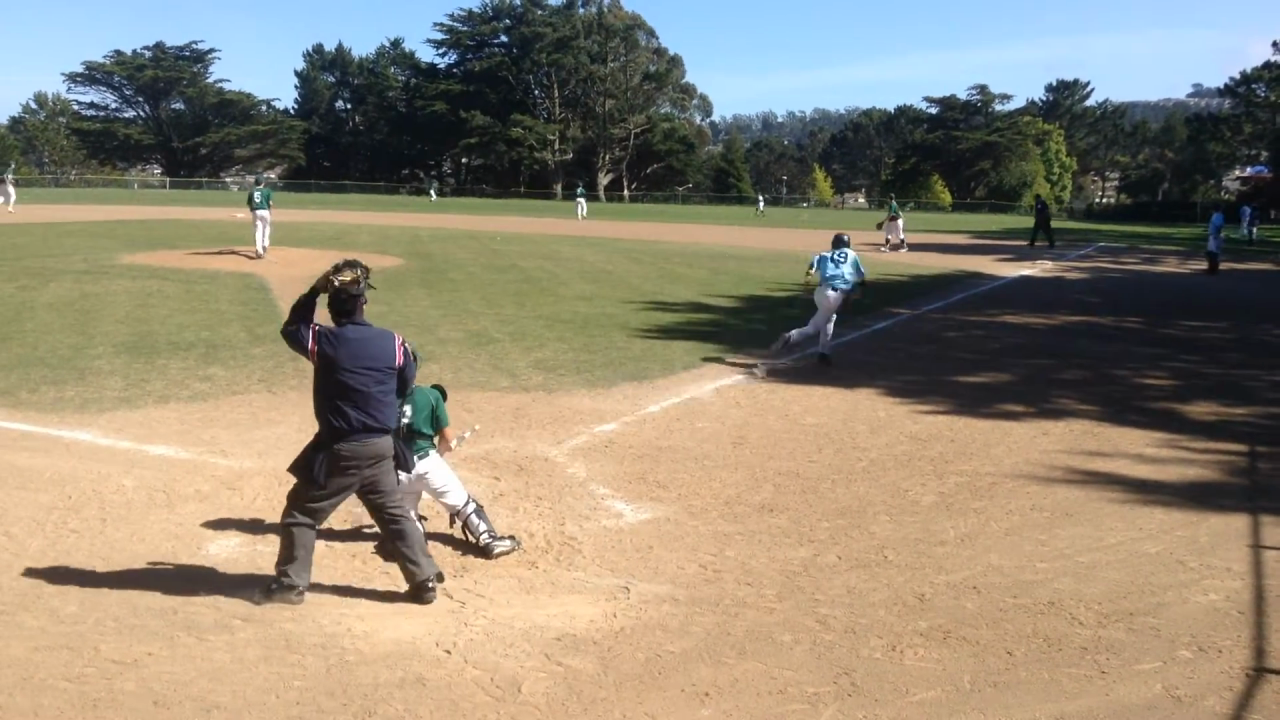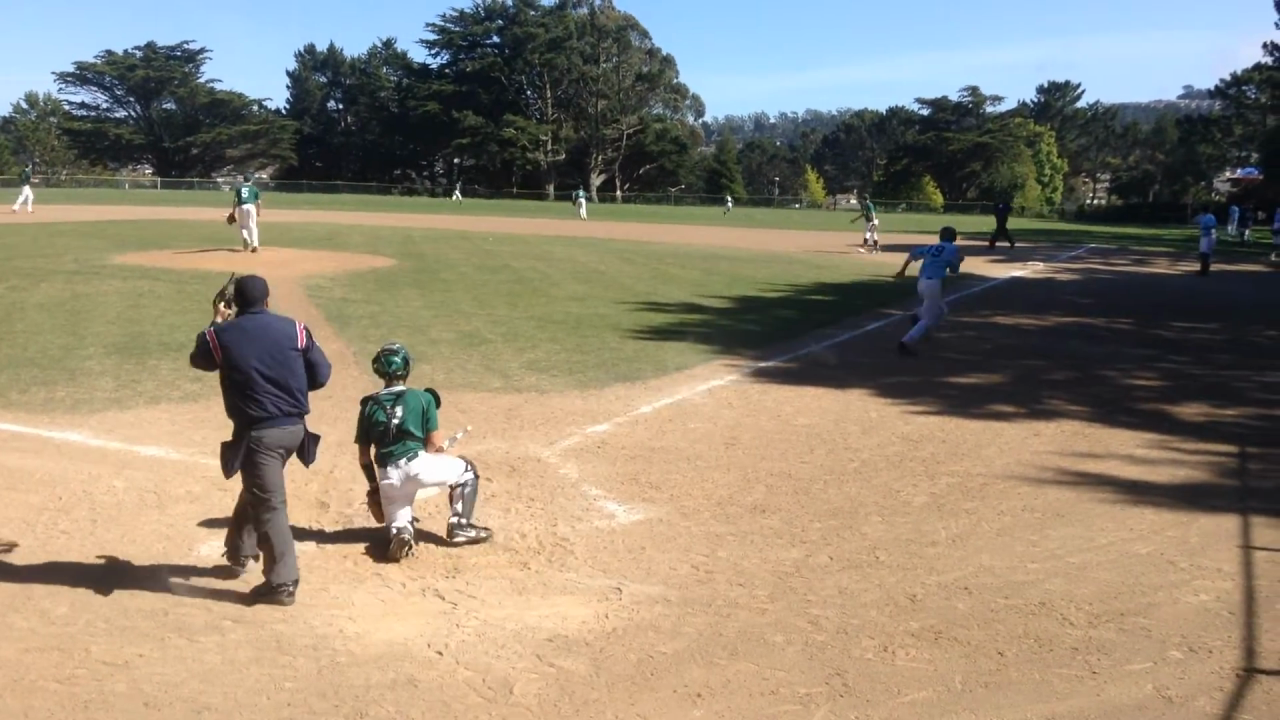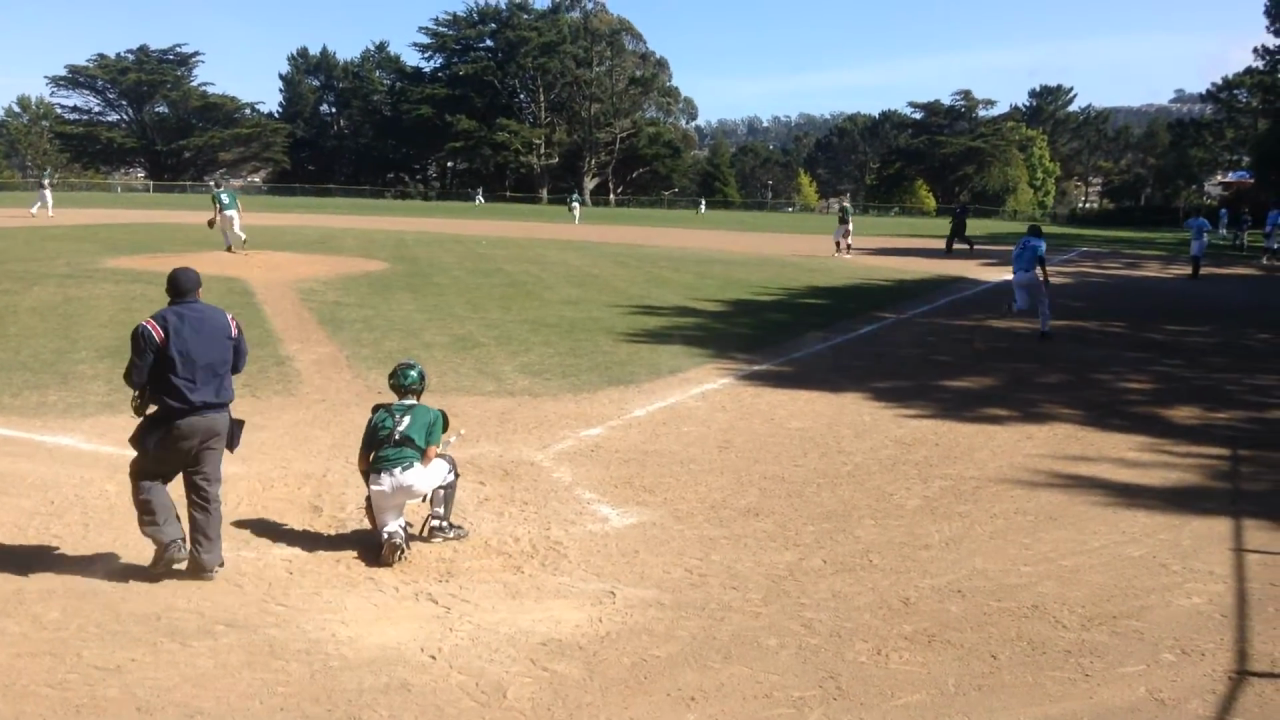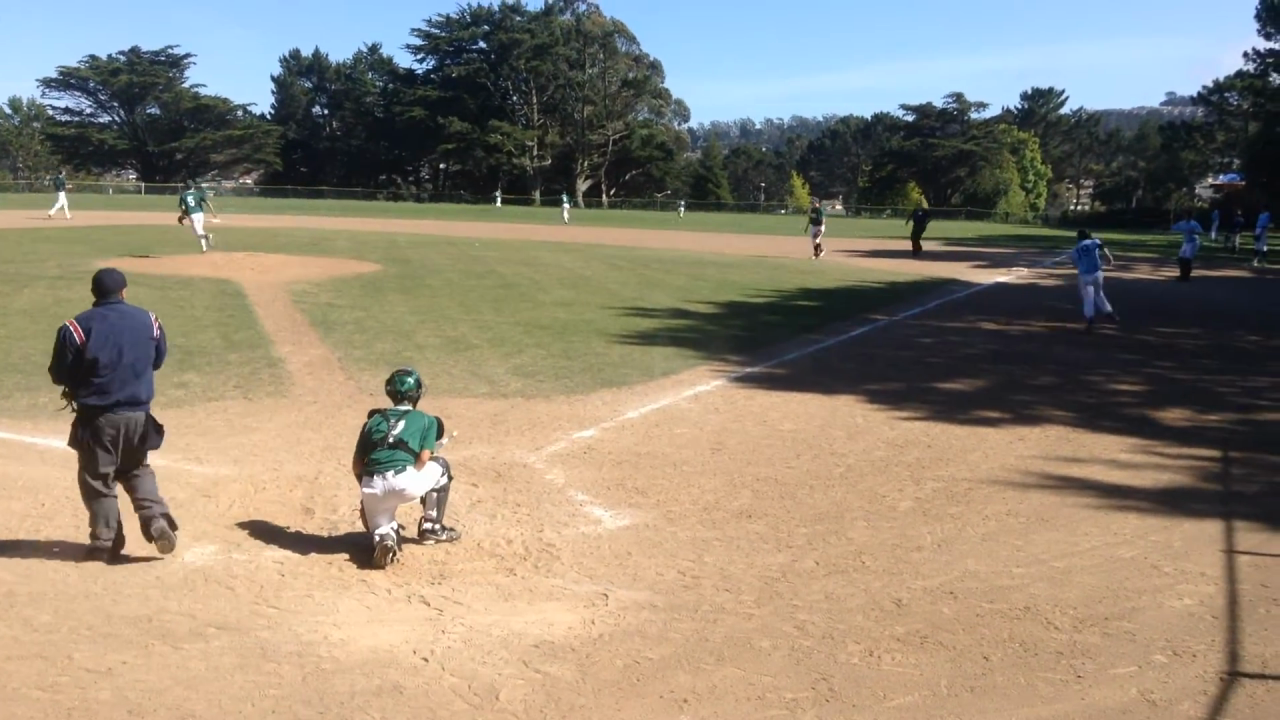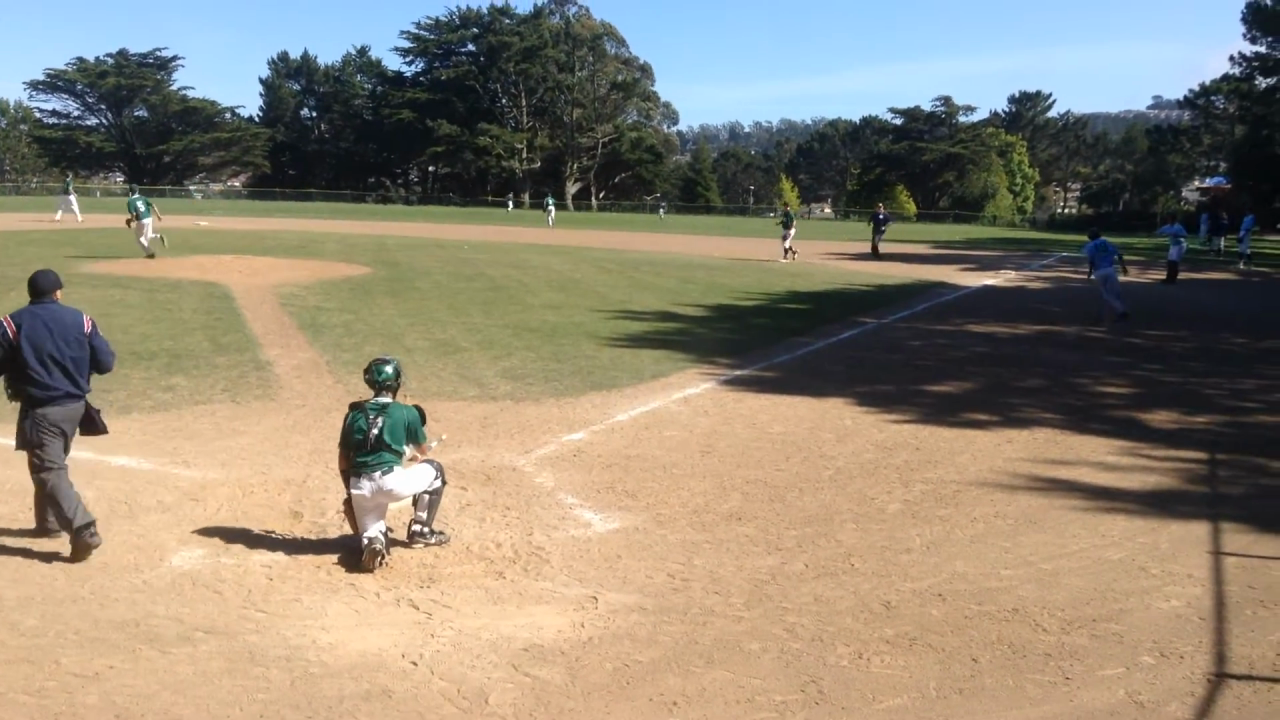
dt=0.4s
person 1, frame 1
left shoulder: (322, 340)
right shoulder: (393, 343)
left elbow: (291, 329)
right elbow: (406, 387)
left wrist: (315, 291)
left hip: (338, 448)
right hip: (379, 446)
left knee: (302, 513)
right knee: (395, 513)
left ankle: (290, 582)
right ankle: (425, 582)
person 1, frame 2
left shoulder: (220, 336)
right shoulder: (295, 330)
left elbow: (199, 359)
right elbow: (321, 375)
left hip: (257, 433)
right hip: (293, 428)
left knee: (268, 506)
right knee: (257, 492)
left ankle: (283, 584)
right ankle: (240, 552)
person 1, frame 3
left shoulder: (154, 327)
right shoulder: (226, 320)
left elbow: (136, 378)
right elbow: (238, 364)
left wrist: (144, 395)
left hip: (178, 421)
right hip: (217, 418)
left knee: (146, 476)
right knee: (206, 490)
left ankle: (171, 543)
right ankle: (205, 560)
person 1, frame 4
left shoulder: (77, 327)
right shoulder: (149, 320)
left elbow: (60, 375)
right elbow: (157, 360)
left wrist: (79, 383)
left hip: (100, 417)
right hip: (138, 413)
left knee: (97, 480)
right knee: (138, 470)
left ankle: (105, 544)
right ankle: (157, 520)
person 1, frame 5
right shoulder: (79, 320)
right elbow: (105, 362)
left hip: (40, 411)
right hip: (74, 406)
left knee: (47, 472)
right knee: (54, 464)
left ankle: (82, 528)
right ankle: (52, 523)
person 2, frame 1
right shoulder: (430, 395)
right elbow: (448, 438)
left hip: (397, 471)
right hip: (427, 463)
right knee: (463, 503)
right ankle: (490, 543)
person 2, frame 2
left shoulder: (369, 406)
right shoulder: (422, 398)
left elbow: (364, 456)
right elbow: (434, 443)
left wrist: (374, 486)
left hip: (388, 475)
right hip: (418, 465)
left knee: (398, 523)
right knee: (467, 469)
left ankle: (400, 533)
right ankle: (460, 526)
person 2, frame 3
left shoulder: (379, 415)
right shoulder: (432, 414)
left elbow: (362, 462)
right elbow: (429, 456)
left wrist: (372, 491)
left hip: (379, 483)
right hip: (410, 478)
left knee: (389, 528)
right knee: (446, 464)
left ankle: (393, 536)
right ankle: (440, 526)
person 2, frame 4
left shoulder: (374, 419)
right shoulder: (427, 420)
left elbow: (357, 465)
right elbow: (423, 459)
left wrist: (368, 493)
left hip: (372, 486)
right hip: (403, 482)
left knee: (381, 529)
right knee: (440, 466)
left ankle: (384, 538)
right ankle: (432, 528)
person 2, frame 5
left shoulder: (354, 413)
right shoulder: (406, 412)
left elbow: (343, 460)
right elbow: (422, 450)
left wrist: (350, 494)
left hip: (360, 487)
right hip: (391, 481)
left knee: (371, 534)
right knee: (434, 470)
left ankle: (373, 543)
right ankle: (421, 531)
